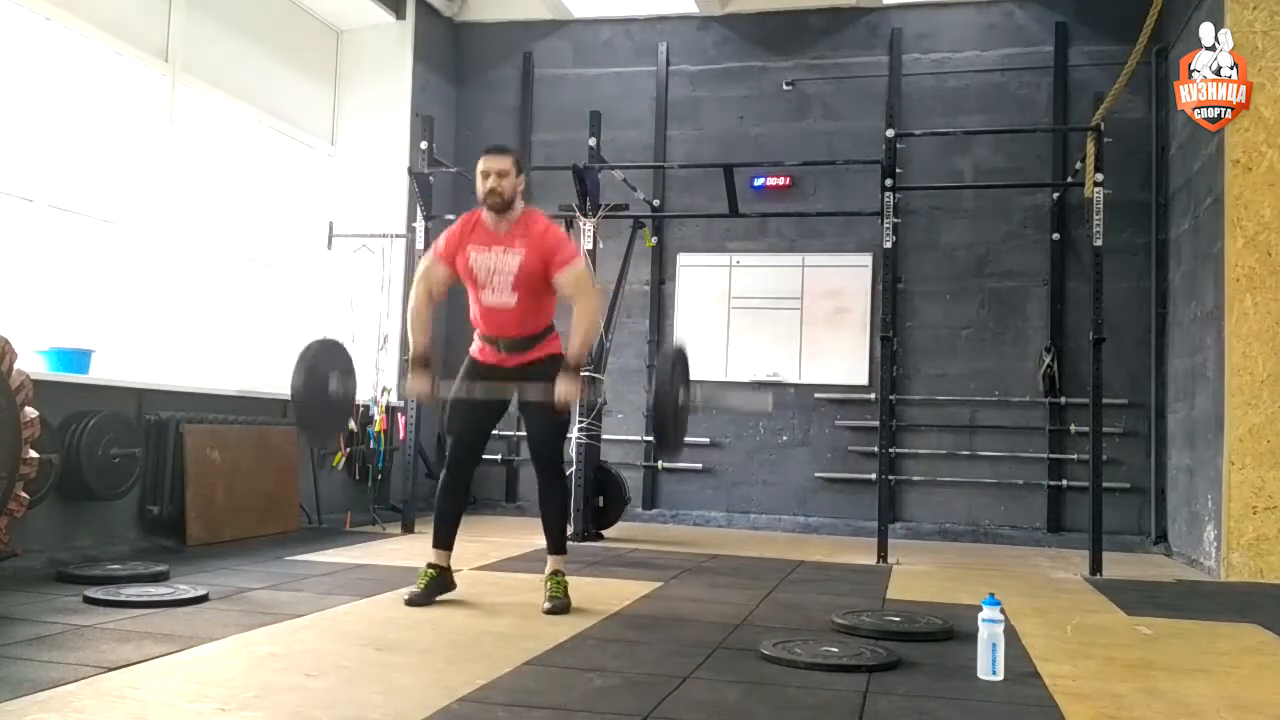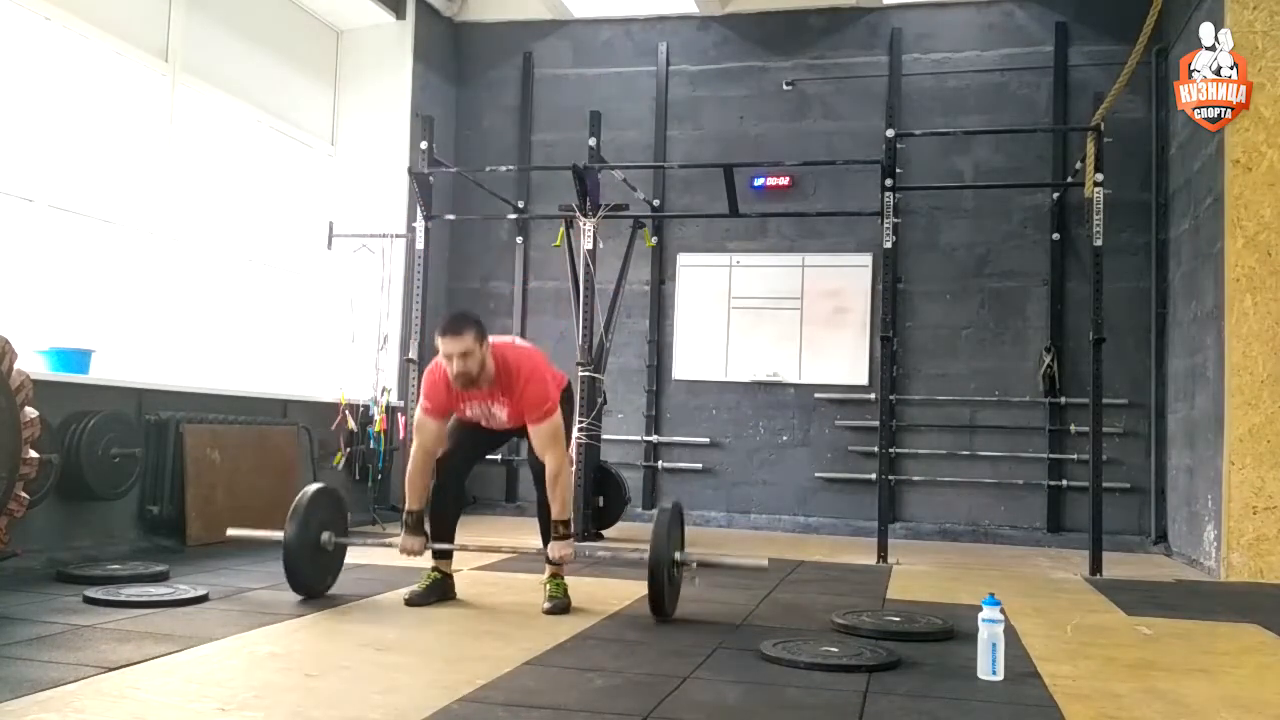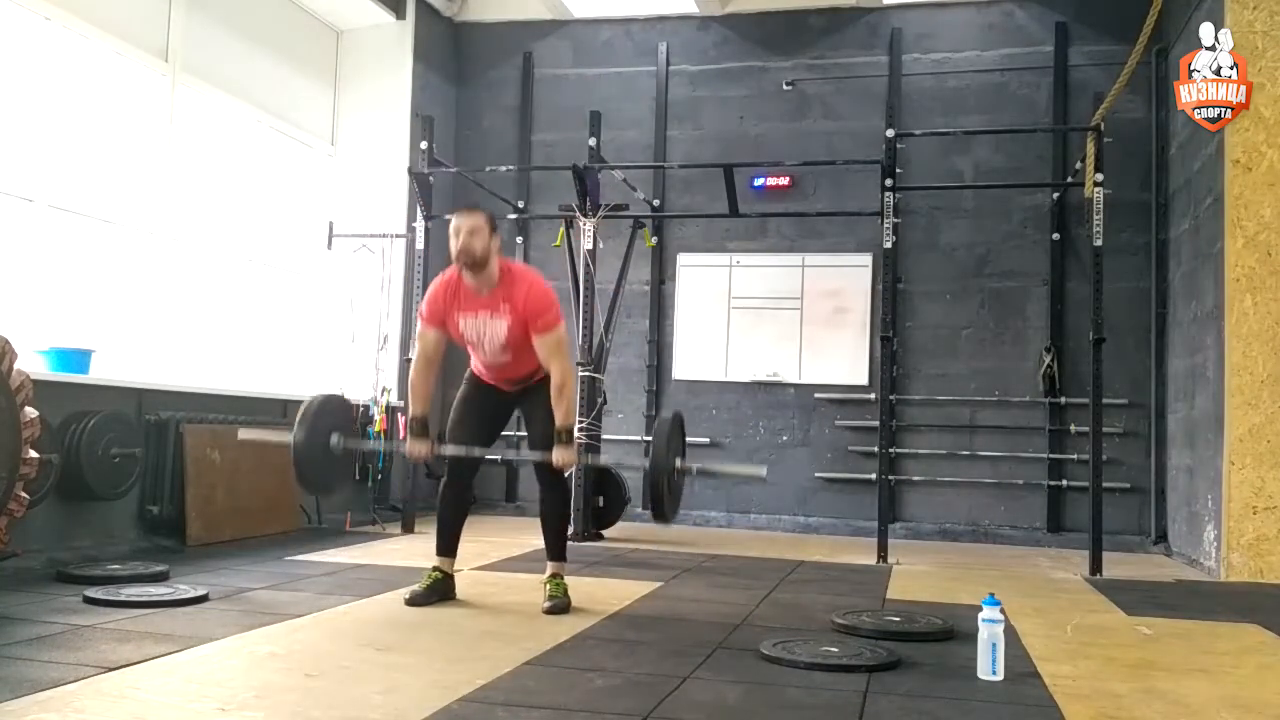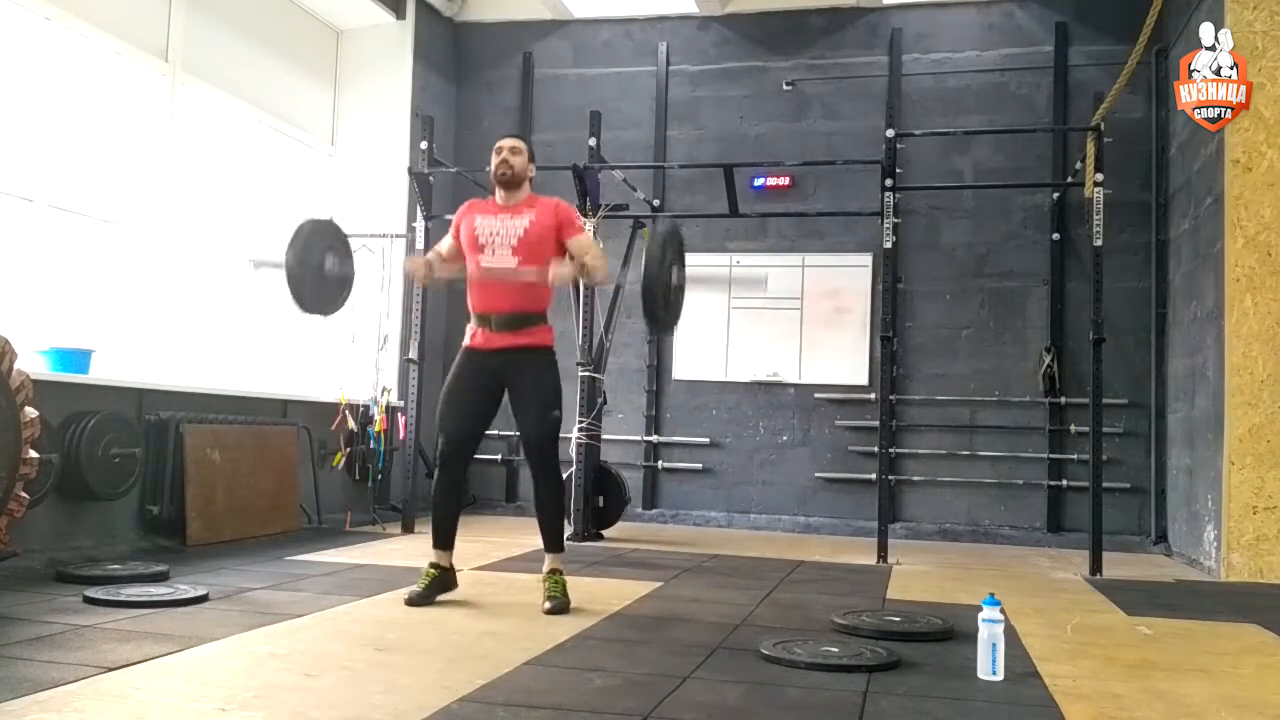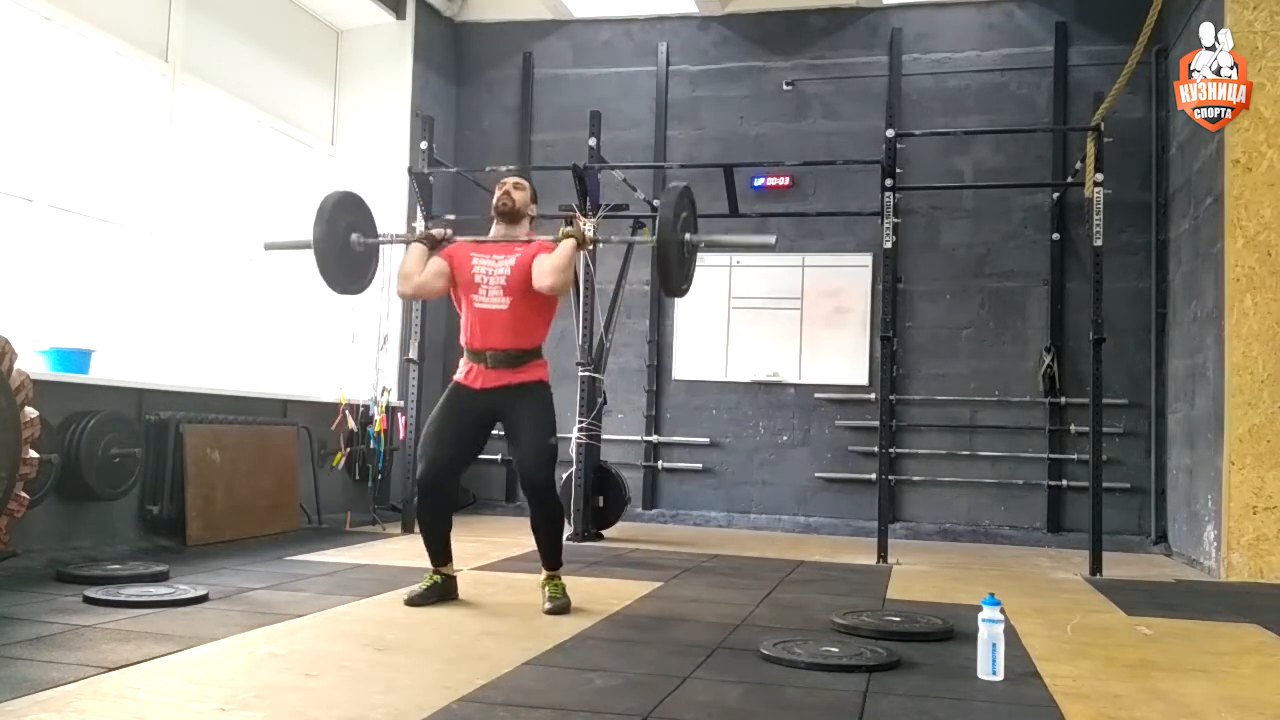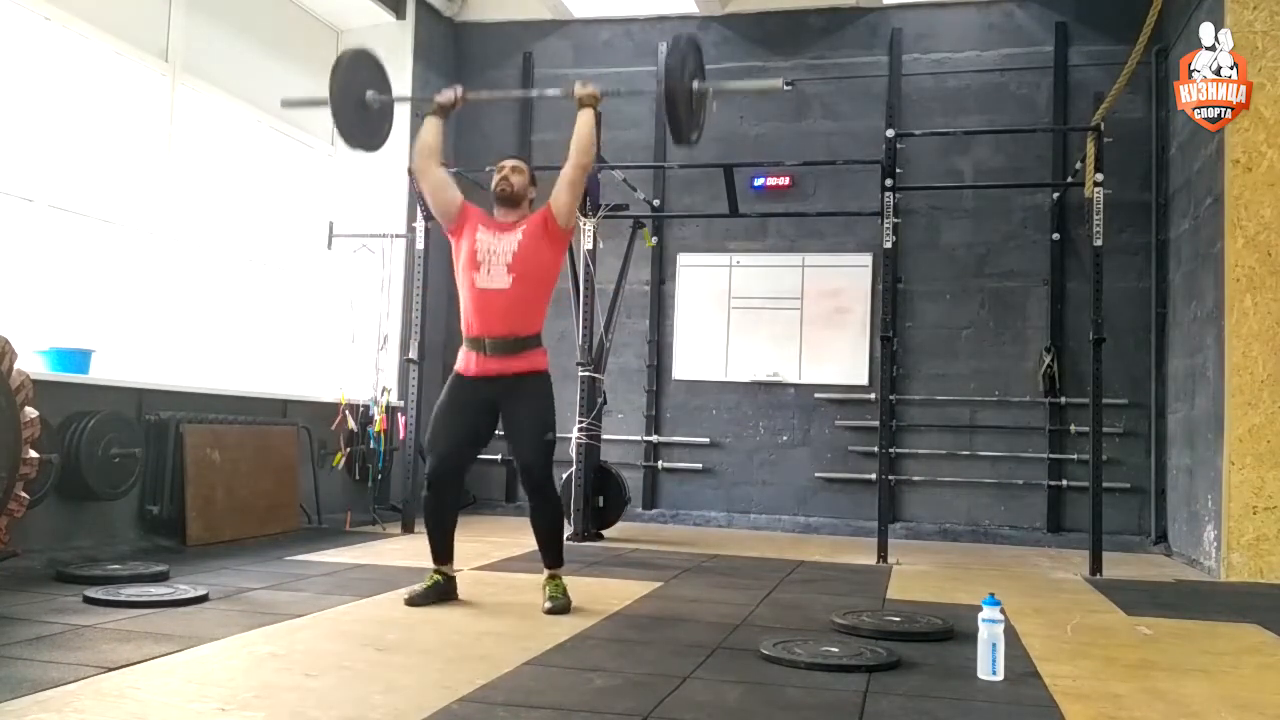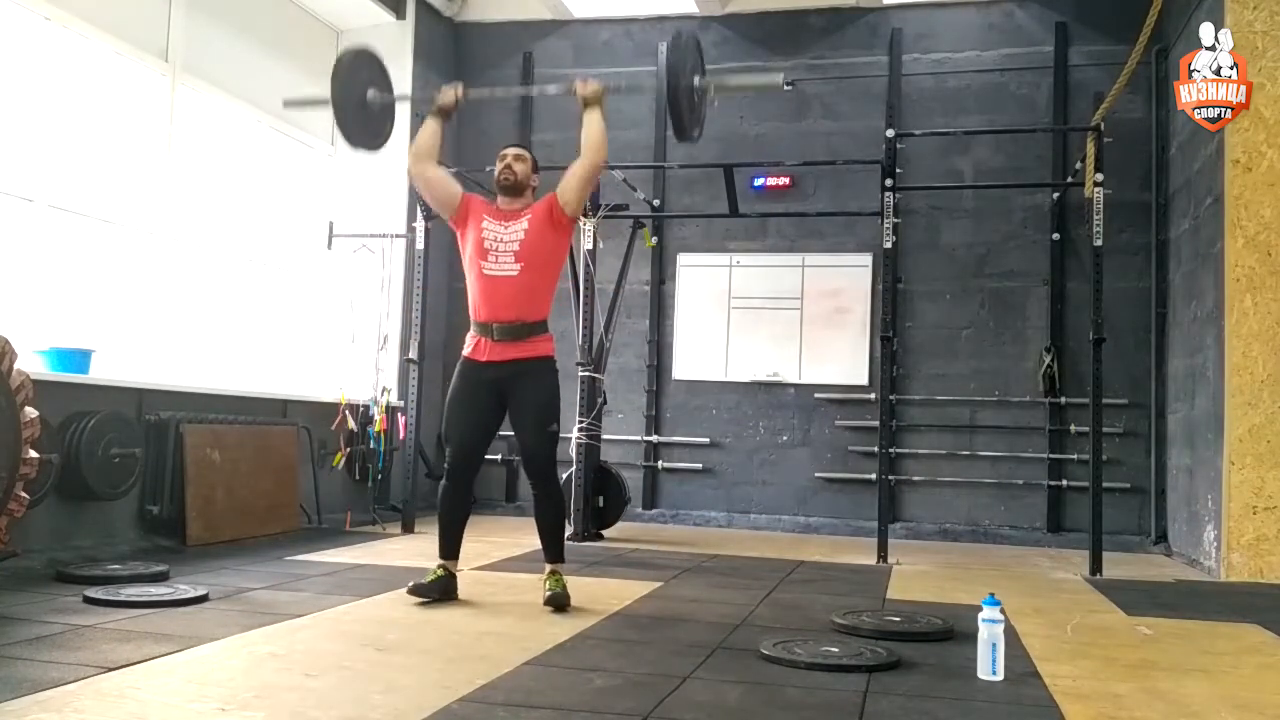
dt=0.4s
person 1, frame 1
left shoulder: (545, 235)
right shoulder: (460, 233)
left elbow: (587, 301)
right elbow: (423, 292)
left wrist: (572, 370)
right wrist: (419, 361)
left hip: (540, 360)
right hip: (484, 358)
left knee: (547, 461)
right knee: (458, 457)
left ankle: (556, 573)
right ankle: (439, 567)
person 1, frame 2
left shoulder: (528, 371)
right shoulder: (437, 377)
left elbow: (555, 460)
right elbow: (424, 453)
left wrist: (562, 532)
right wrist: (413, 522)
left hip: (548, 405)
left knee: (544, 473)
right knee: (446, 465)
left ankle: (555, 579)
right ankle: (440, 573)
person 1, frame 3
left shoulder: (529, 289)
right shoulder: (441, 292)
left elbow: (561, 370)
right elbow: (424, 361)
left wrist: (565, 439)
right wrist: (418, 429)
left hip: (537, 381)
right hip: (485, 380)
left knee: (548, 468)
right knee: (457, 465)
left ankle: (555, 576)
right ankle: (442, 573)
person 1, frame 4
left shoulder: (553, 211)
right shoulder: (471, 212)
left elbow: (598, 266)
right elbow: (446, 258)
left wrist: (572, 265)
right wrist: (426, 262)
left hip: (531, 350)
right hip: (477, 347)
left knee: (541, 457)
right knee: (451, 453)
left ankle: (554, 573)
right ankle: (441, 566)
person 1, frame 5
left shoulder: (542, 251)
right shoulder: (459, 253)
left elbow: (550, 282)
right elbow: (409, 287)
left wrist: (570, 242)
right wrist: (425, 243)
left hip: (525, 386)
right hip: (469, 383)
left knee: (537, 480)
right knee: (430, 476)
left ankle: (552, 578)
right ankle: (442, 574)
person 1, frame 6
left shoulder: (546, 229)
right shoulder: (467, 225)
left elbow: (577, 166)
right elbow: (425, 167)
left wrist: (586, 110)
right wrist: (439, 113)
left hip: (524, 375)
right hip: (470, 374)
left knee: (536, 479)
right knee: (439, 473)
left ankle: (555, 578)
right ankle: (442, 575)
person 1, frame 7
left shoulder: (551, 218)
right shoulder: (470, 214)
left elbow: (592, 162)
right elbow: (420, 164)
left wrist: (592, 107)
right wrist: (440, 113)
left hip: (532, 363)
right hip: (477, 361)
left knee: (541, 469)
right knee: (457, 467)
left ankle: (555, 574)
right ankle: (446, 570)
